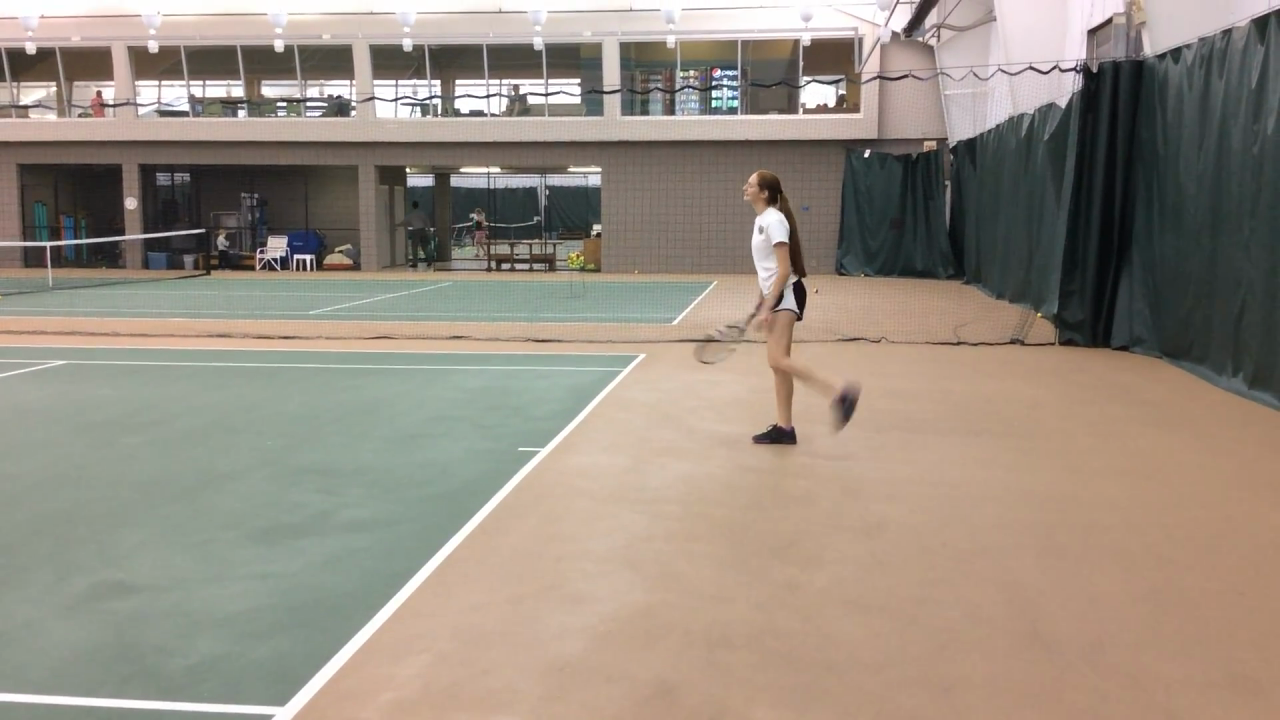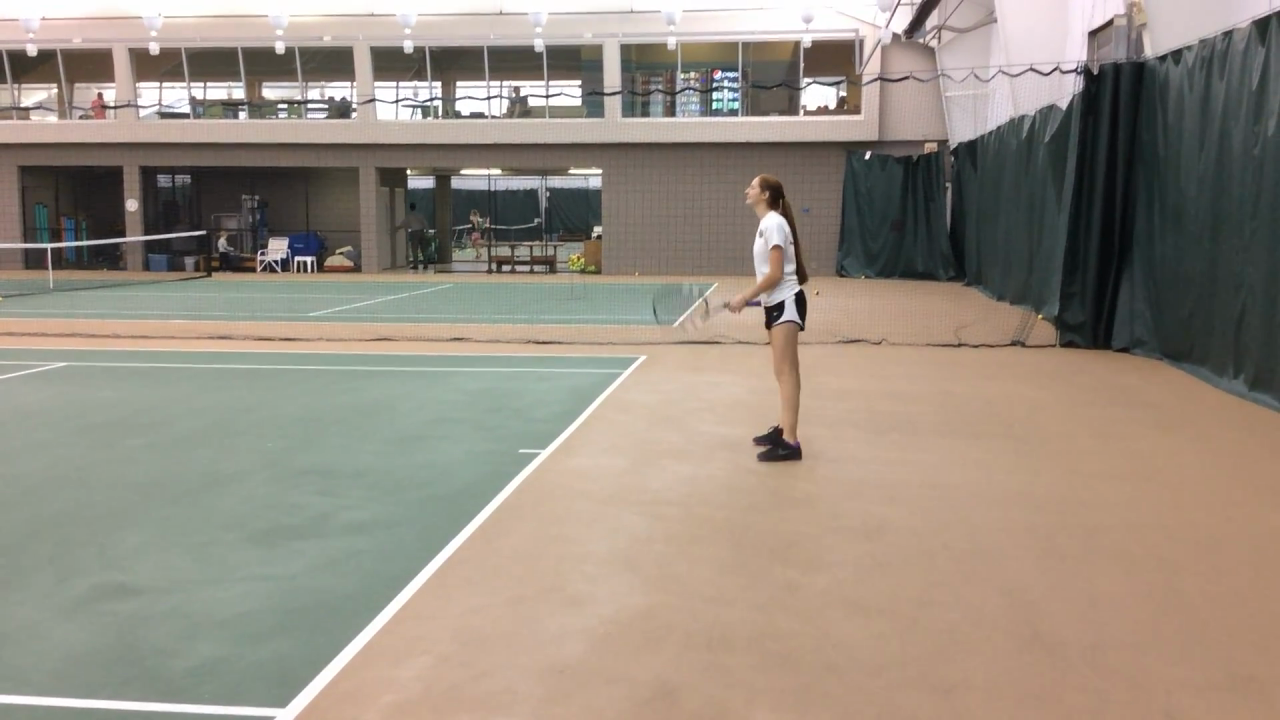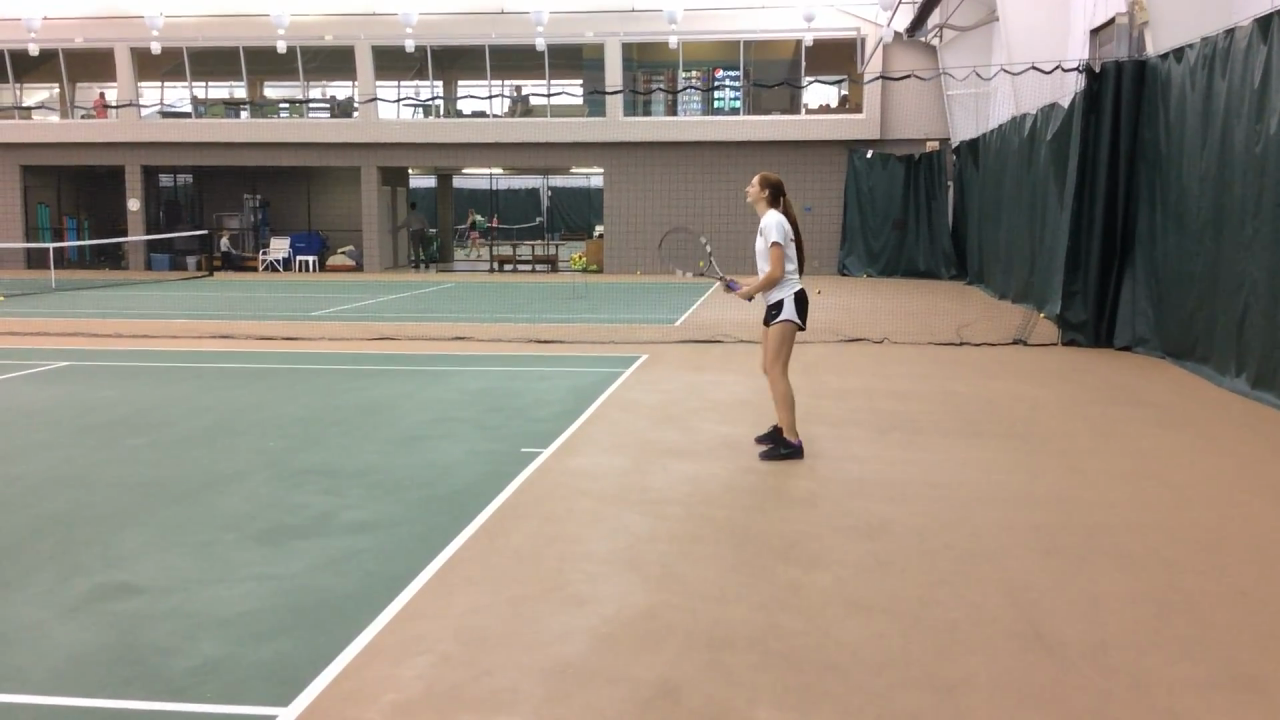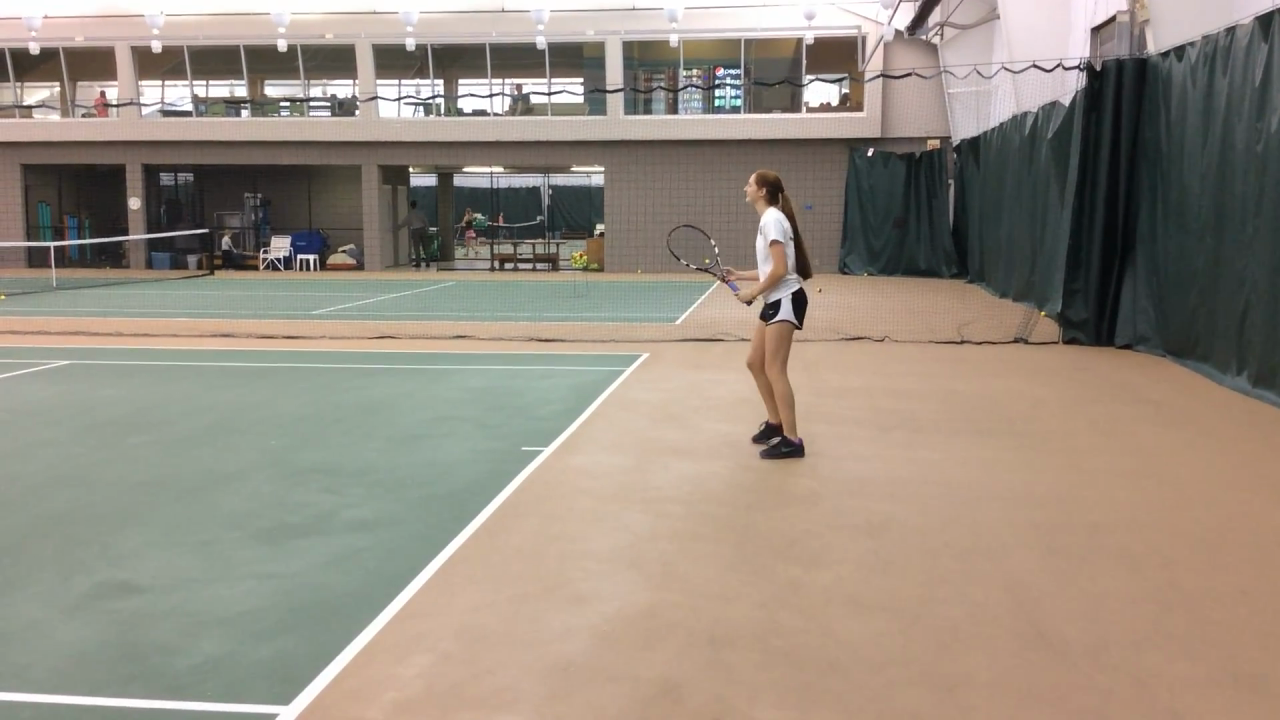
dt=0.2s
person 1, frame 1
left shoulder: (773, 220)
right shoulder: (762, 219)
left elbow: (784, 269)
left wrist: (767, 308)
right wrist: (764, 305)
left hip: (785, 295)
right hip: (773, 296)
left knee: (779, 361)
right knee: (779, 364)
left ankle: (838, 394)
right ankle: (784, 427)
person 1, frame 2
left shoulder: (773, 223)
right shoulder: (767, 223)
left elbow: (775, 274)
left wrist: (744, 298)
right wrist: (749, 298)
left hip: (786, 303)
right hip: (776, 303)
left knee: (784, 372)
right knee: (786, 371)
left ankle: (790, 442)
right ankle: (784, 430)
person 1, frame 3
left shoulder: (773, 220)
right shoulder: (768, 221)
left elbow: (777, 273)
left wrist: (749, 291)
right wrist: (747, 286)
left hip: (787, 302)
right hip: (777, 302)
left knee: (775, 371)
right knee: (772, 369)
left ankle: (791, 441)
right ankle: (783, 427)
person 1, frame 4
left shoulder: (772, 219)
right shoulder: (769, 219)
left elbow: (780, 270)
left wrist: (752, 293)
right wrist: (740, 275)
left hip: (785, 301)
right hip: (774, 302)
left knee: (774, 371)
right knee: (754, 362)
left ankle: (792, 440)
right ankle: (775, 422)
